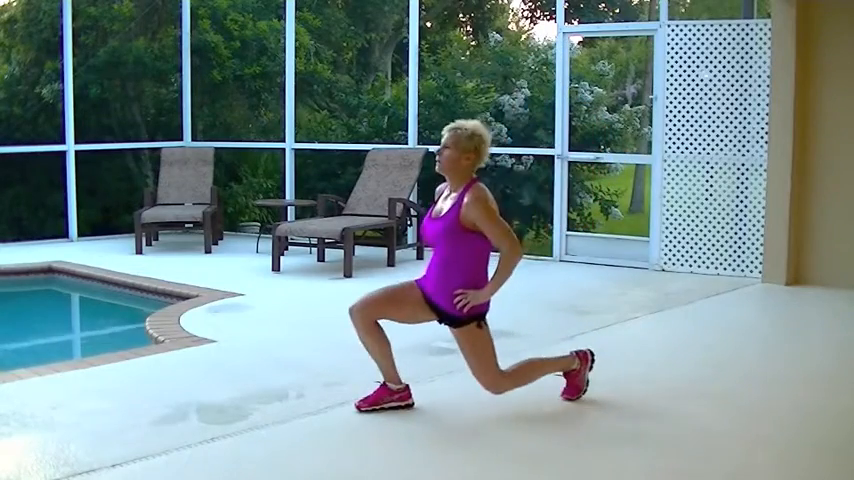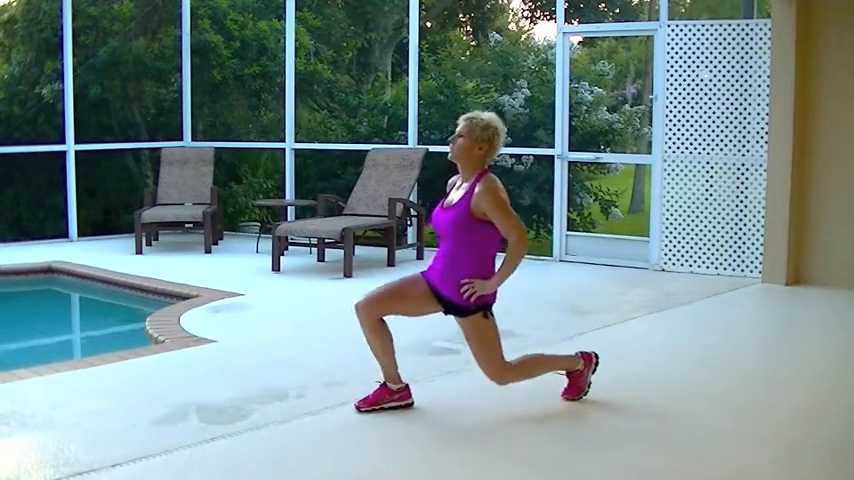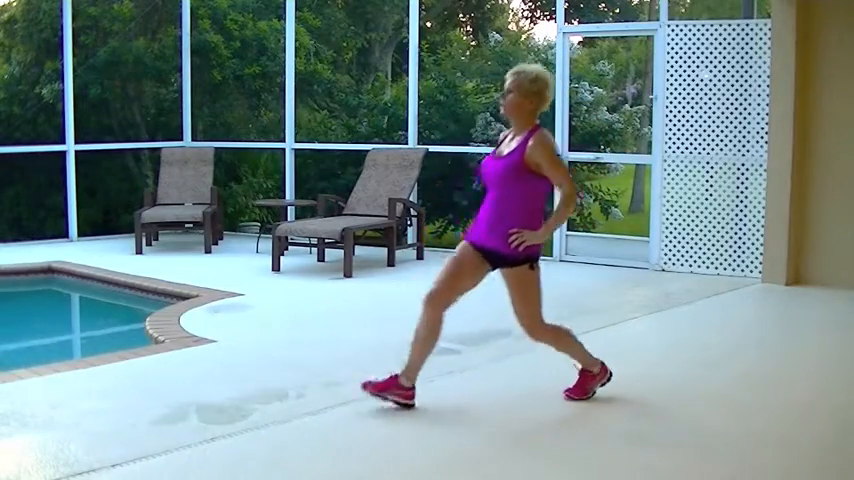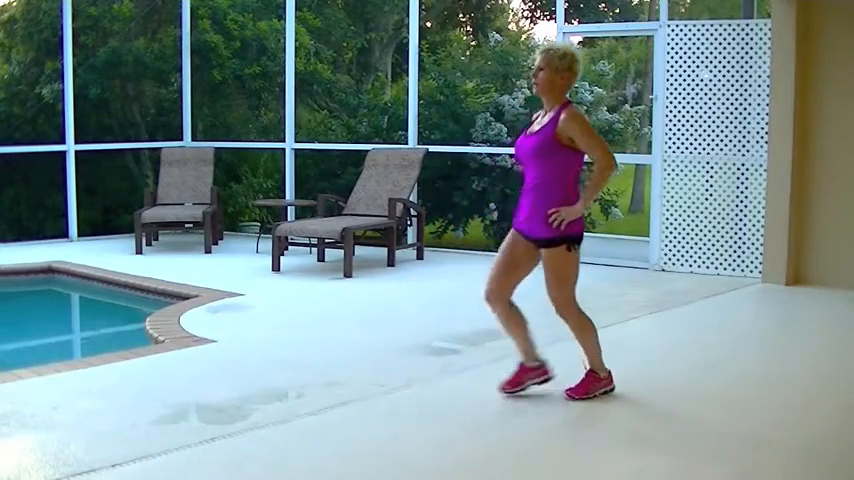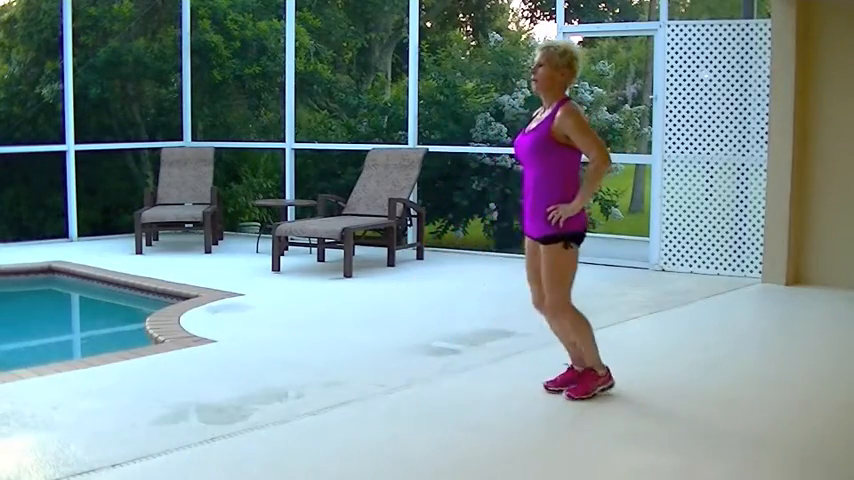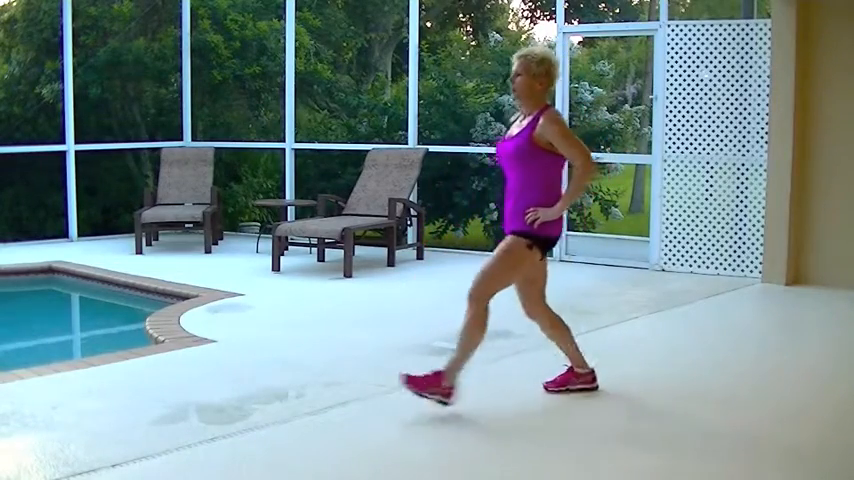
dt=0.3s
person 1, frame 1
left shoulder: (475, 199)
right shoulder: (442, 191)
left elbow: (512, 249)
left wrist: (487, 292)
left hip: (461, 303)
right hip: (431, 291)
left knee: (496, 383)
right knee: (360, 311)
left ankle: (575, 363)
right ankle: (395, 388)
person 1, frame 2
left shoulder: (486, 190)
right shoulder: (453, 183)
left elbow: (519, 241)
left wrist: (493, 283)
left hip: (468, 294)
right hip: (436, 281)
left knee: (500, 374)
right knee: (366, 308)
left ankle: (578, 363)
right ankle: (395, 388)
person 1, frame 3
left shoulder: (538, 143)
right shoulder: (505, 137)
left elbow: (570, 192)
left wrist: (542, 233)
left hip: (517, 247)
right hip: (481, 239)
left knee: (533, 327)
right knee: (434, 300)
left ankle: (595, 369)
right ankle: (405, 383)
person 1, frame 4
left shoulder: (569, 117)
right shoulder: (538, 117)
left elbow: (606, 161)
left wrist: (579, 207)
left hip: (557, 227)
right hip: (526, 221)
left knee: (564, 307)
right knee: (495, 294)
left ankle: (600, 376)
right ankle: (532, 364)
person 1, frame 5
left shoulder: (567, 114)
right shoulder: (541, 114)
left elbow: (601, 160)
left wrist: (576, 205)
left hip: (560, 225)
right hip: (536, 222)
left knee: (556, 305)
right knee: (543, 304)
left ankle: (599, 372)
right ankle: (581, 369)
person 1, frame 6
left shoulder: (549, 121)
right shoulder: (520, 119)
left elbow: (586, 165)
left wrist: (557, 208)
left hip: (536, 229)
right hip: (519, 227)
left knee: (477, 293)
right knee: (535, 308)
left ankle: (446, 380)
right ankle: (581, 371)
